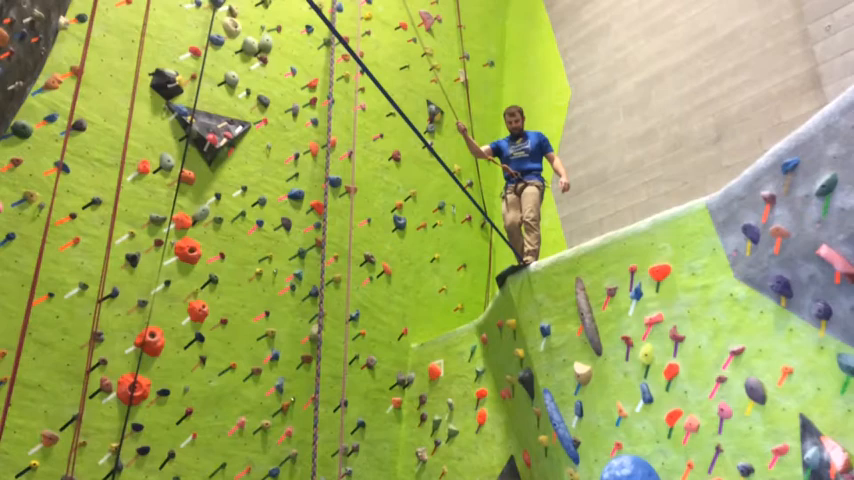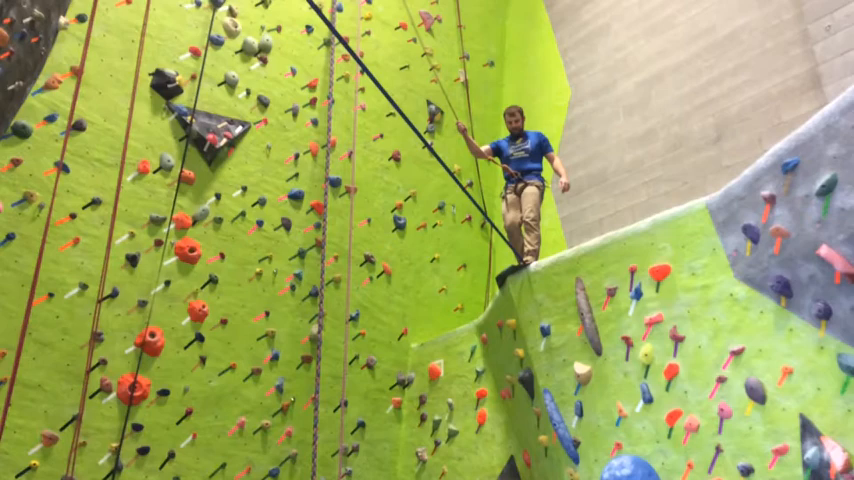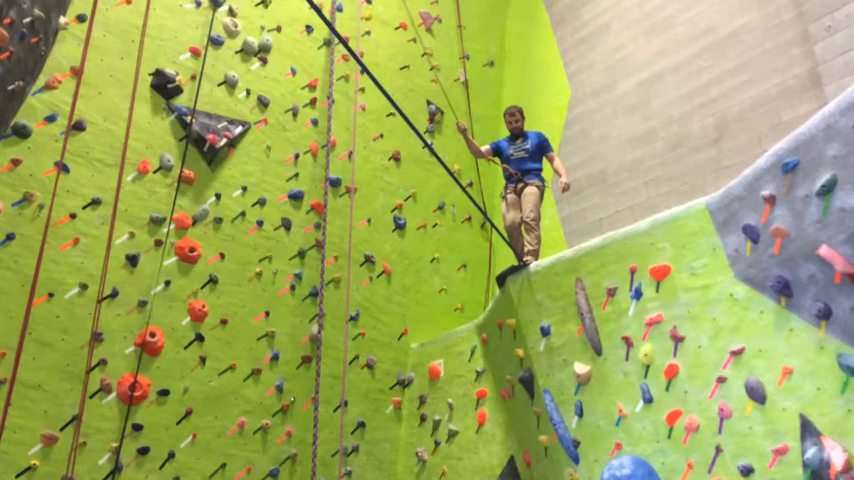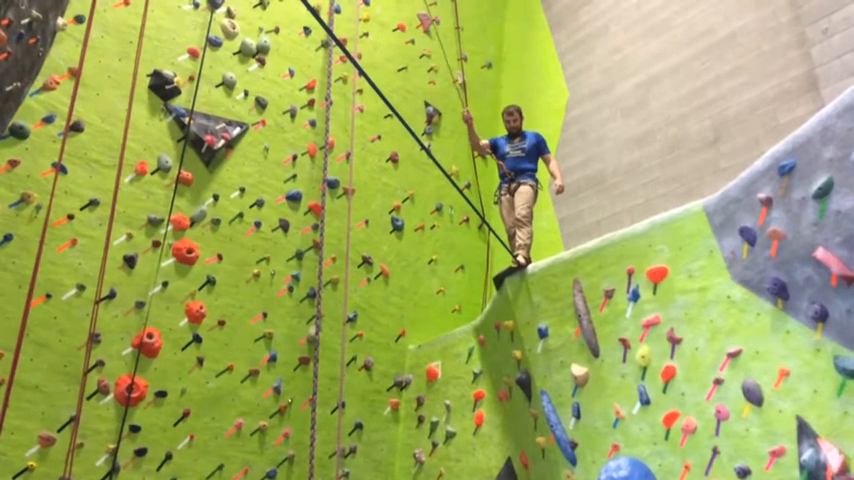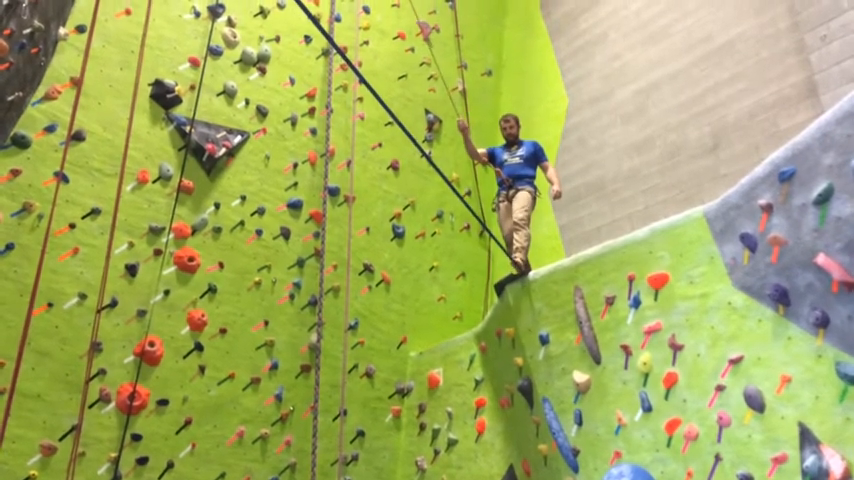
dt=1s
person 1, frame 1
left shoulder: (537, 137)
right shoulder: (502, 144)
left elbow: (553, 159)
right elbow: (479, 152)
left wrist: (563, 176)
right wrist: (466, 135)
left hip: (532, 182)
right hip: (511, 187)
left knee: (530, 219)
right knee: (511, 223)
left ankle: (530, 261)
right ankle: (522, 261)
person 1, frame 2
left shoulder: (537, 137)
right shoulder: (501, 144)
left elbow: (553, 159)
right elbow: (479, 152)
left wrist: (563, 176)
right wrist: (466, 135)
left hip: (532, 182)
right hip: (511, 187)
left knee: (530, 219)
right knee: (511, 223)
left ankle: (530, 260)
right ankle: (523, 261)
person 1, frame 3
left shoulder: (537, 137)
right shoulder: (501, 144)
left elbow: (553, 159)
right elbow: (479, 153)
left wrist: (563, 176)
right wrist: (465, 135)
left hip: (532, 182)
right hip: (511, 187)
left knee: (530, 219)
right knee: (511, 224)
left ankle: (530, 260)
right ankle: (522, 260)
person 1, frame 4
left shoulder: (535, 137)
right shoulder: (498, 142)
left elbow: (549, 161)
right elbow: (478, 146)
left wrist: (558, 178)
right wrist: (470, 125)
left hip: (526, 182)
right hip: (505, 187)
left knee: (522, 217)
right knee: (511, 227)
left ankle: (523, 256)
right ankle: (522, 263)
person 1, frame 5
left shoulder: (532, 146)
right shoulder: (496, 151)
left elbow: (547, 168)
right elbow: (475, 154)
left wrist: (556, 184)
right wrist: (466, 135)
left hip: (524, 188)
right hip: (503, 194)
left knee: (520, 220)
right knee: (508, 235)
left ankle: (520, 259)
right ankle: (525, 272)
